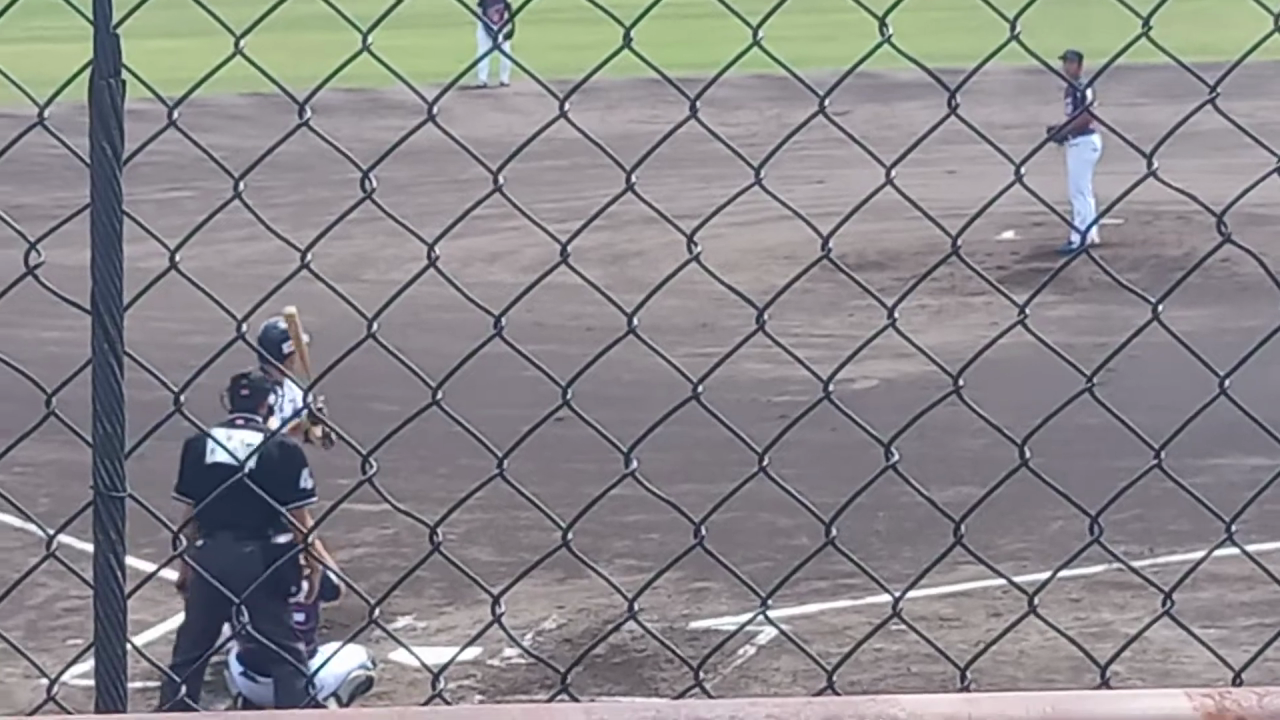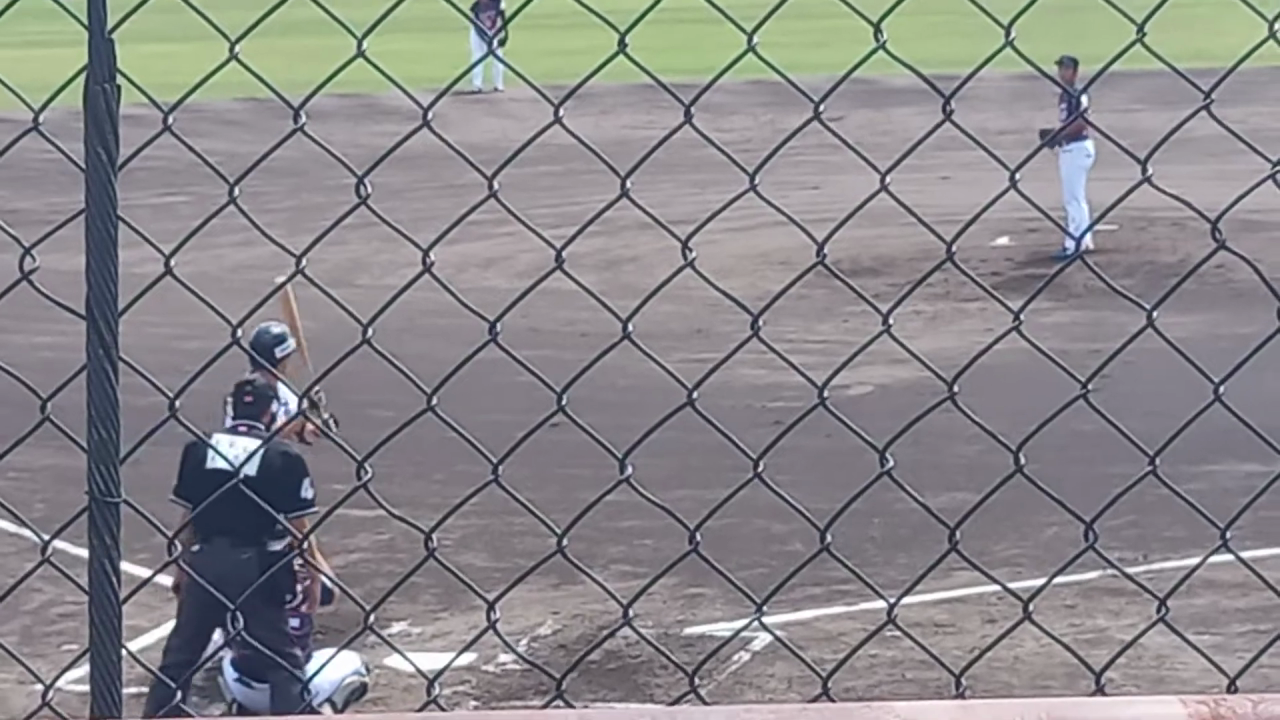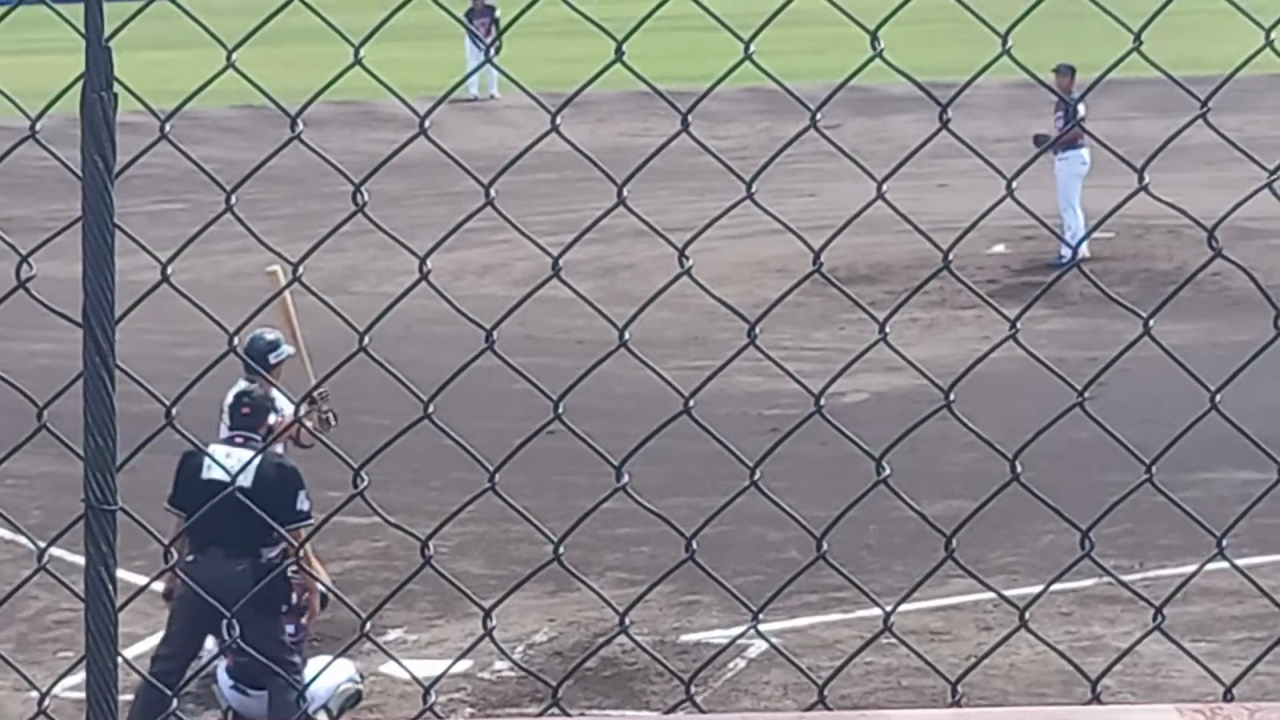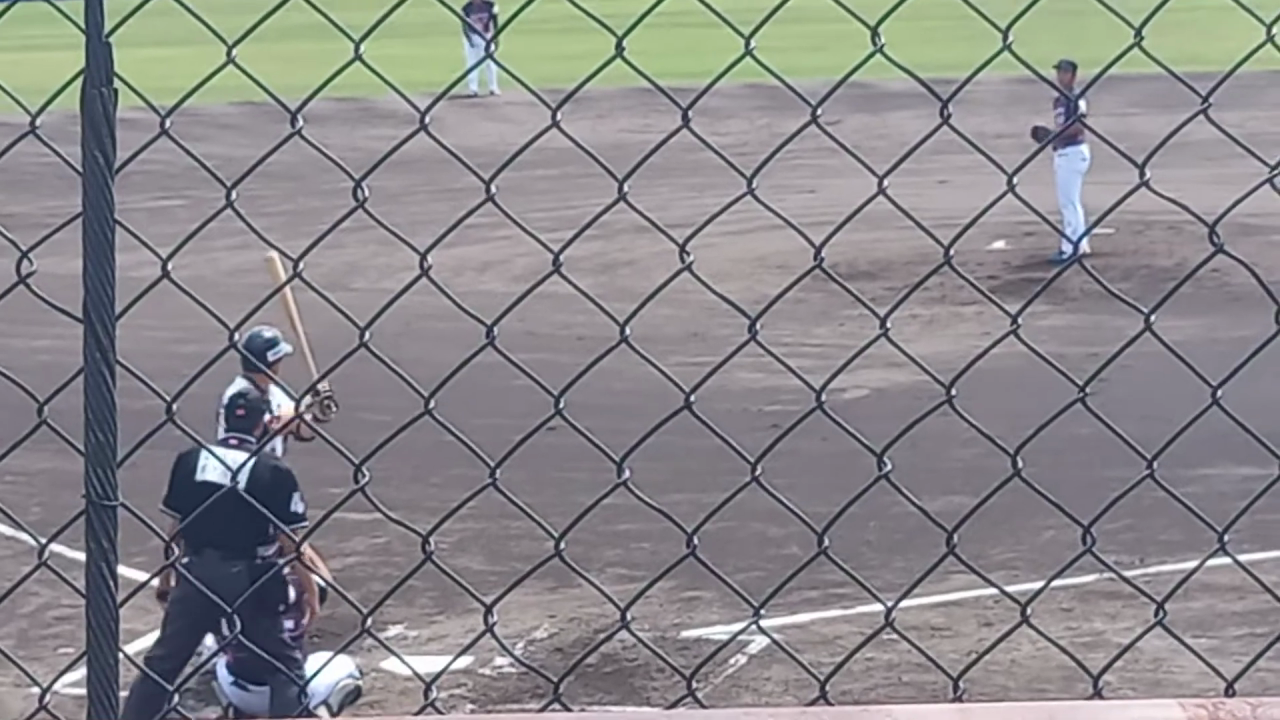
dt=0.1s
person 1, frame 1
left shoulder: (199, 442)
right shoulder: (283, 447)
left elbow: (189, 513)
right elbow: (298, 519)
left wrist: (184, 565)
right wrist: (315, 566)
left hip: (208, 558)
right hip: (257, 559)
left knee: (189, 650)
right knee: (285, 651)
left ankle: (171, 713)
person 1, frame 2
left shoulder: (198, 447)
right shoulder: (284, 456)
left elbow: (187, 517)
right elbow: (298, 529)
left wrist: (180, 568)
left hip: (204, 564)
right hip: (254, 567)
left knee: (179, 654)
right knee: (283, 658)
person 1, frame 3
left shoulder: (195, 458)
right shoulder: (279, 469)
left elbow: (181, 527)
right elbow: (294, 542)
left wrist: (172, 576)
right wrist: (313, 589)
left hip: (198, 574)
right hip: (247, 579)
left knee: (167, 661)
right knee: (282, 668)
person 1, frame 4
left shoulder: (190, 459)
right shoulder: (274, 471)
left elbow: (176, 527)
right elbow: (290, 543)
left wrist: (166, 576)
right wrist: (310, 590)
left hip: (195, 574)
right hip: (244, 579)
left knee: (162, 661)
right knee: (283, 664)
person 2, frame 1
left shoulder: (1083, 88)
right shoulder: (1070, 89)
left elbow: (1086, 116)
left wrist: (1063, 129)
right wrist: (1062, 129)
left hip: (1084, 142)
right hip: (1075, 142)
left knee: (1078, 191)
right knee: (1083, 191)
left ankle: (1079, 239)
right ankle: (1090, 235)
person 2, frame 2
left shoulder: (1078, 94)
right shoulder: (1064, 94)
left elbow: (1081, 123)
left wrist: (1057, 133)
right wrist: (1056, 133)
left hip: (1077, 148)
right hip: (1068, 148)
left knee: (1073, 198)
right knee: (1076, 198)
left ankle: (1073, 245)
right ankle: (1084, 241)
person 2, frame 3
left shoulder: (1075, 102)
right shoulder: (1059, 103)
left elbow: (1077, 131)
left wrist: (1053, 139)
right wrist: (1050, 140)
left hip: (1073, 156)
right hip: (1063, 157)
left knee: (1068, 206)
right knee: (1071, 205)
left ankle: (1070, 253)
right ankle: (1080, 249)
person 2, frame 4
left shoulder: (1076, 98)
right shoulder: (1058, 100)
left elbow: (1078, 127)
left wrist: (1053, 134)
right wrist: (1050, 134)
left hip: (1073, 153)
right hip: (1062, 153)
left knee: (1069, 202)
right knee: (1070, 202)
left ankle: (1071, 249)
right ankle: (1081, 245)
